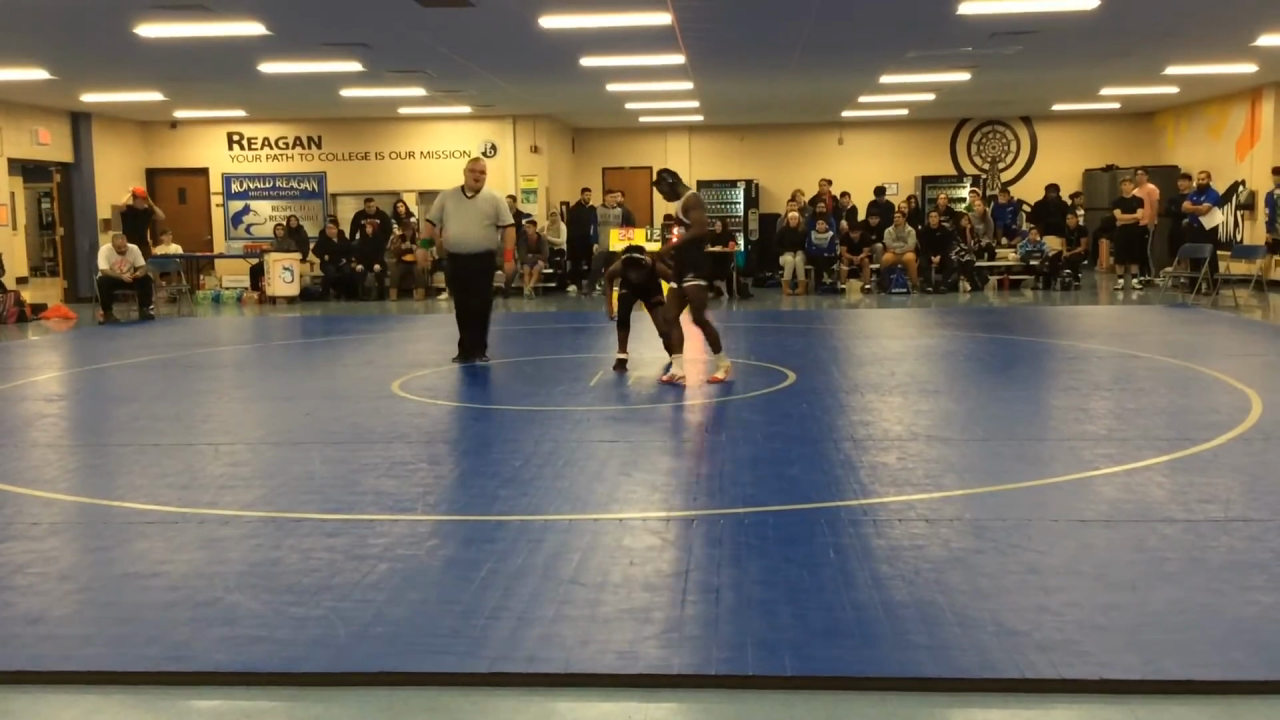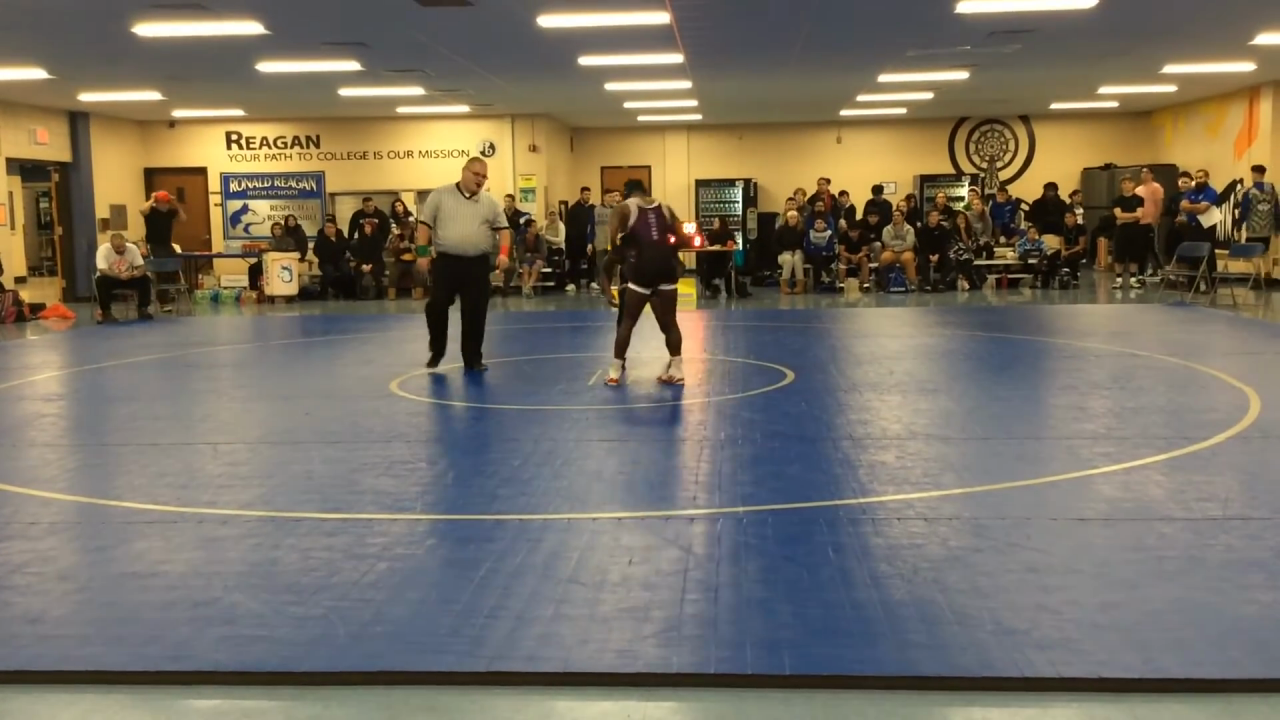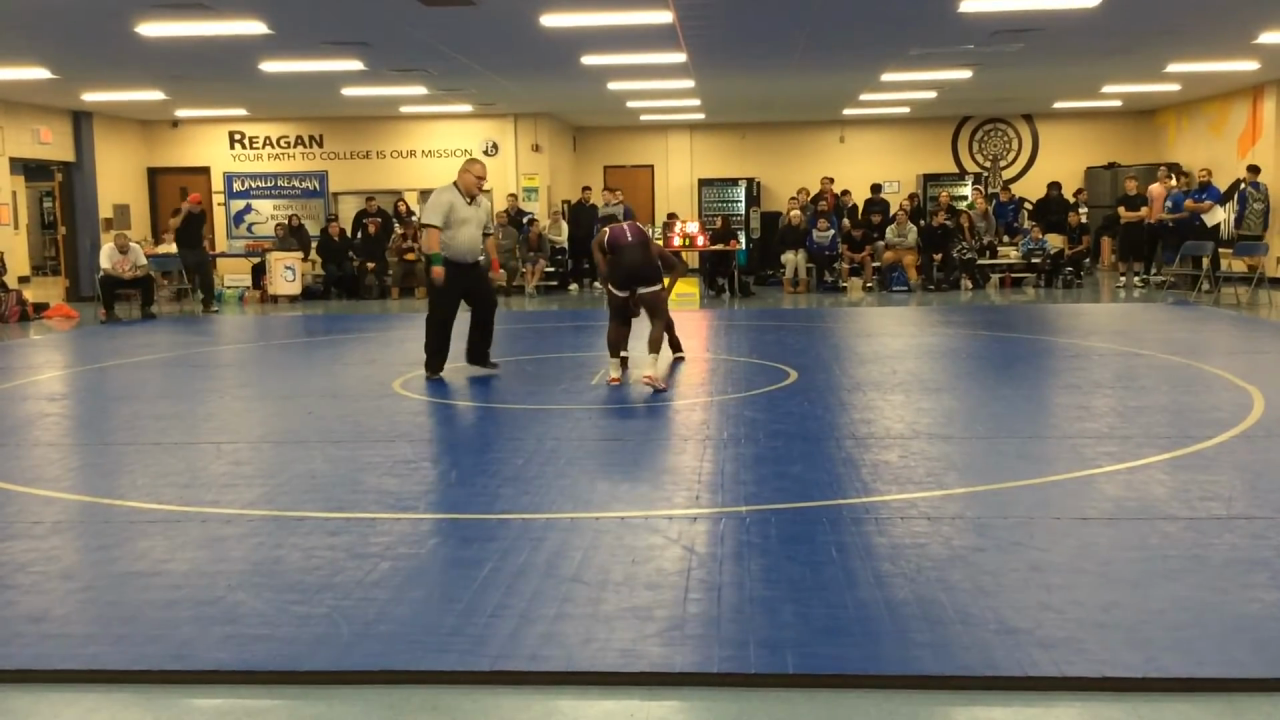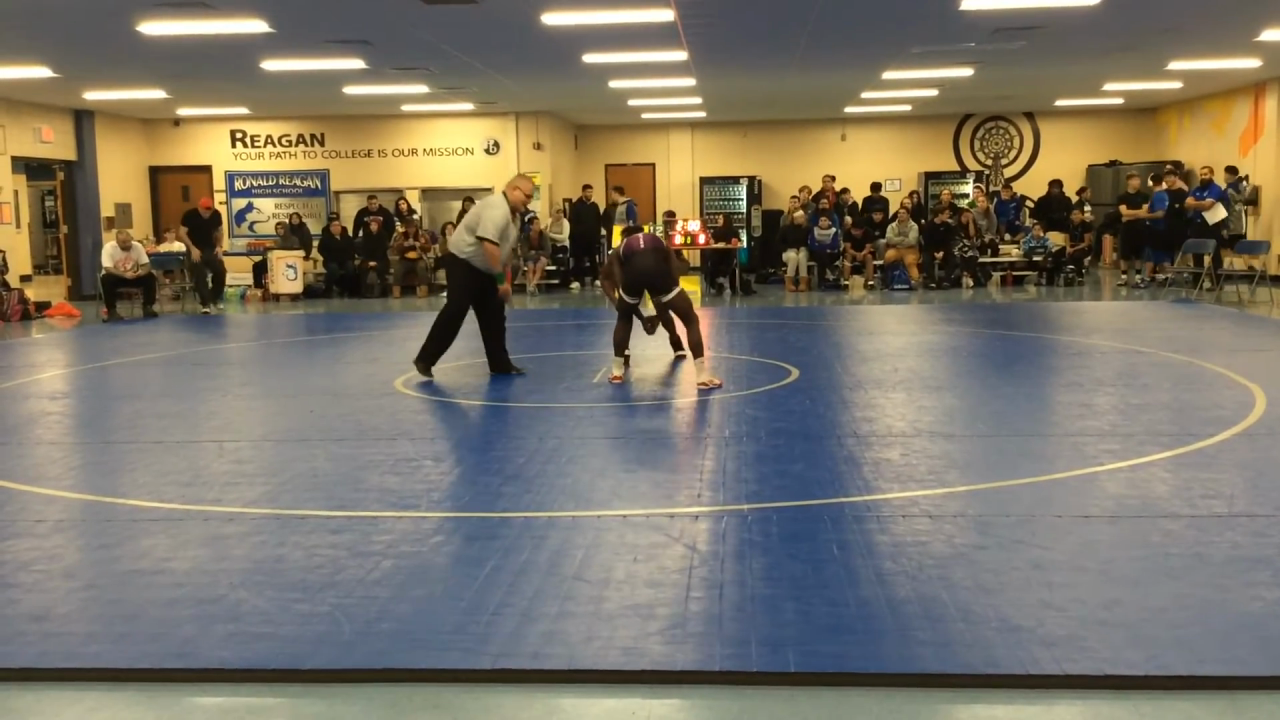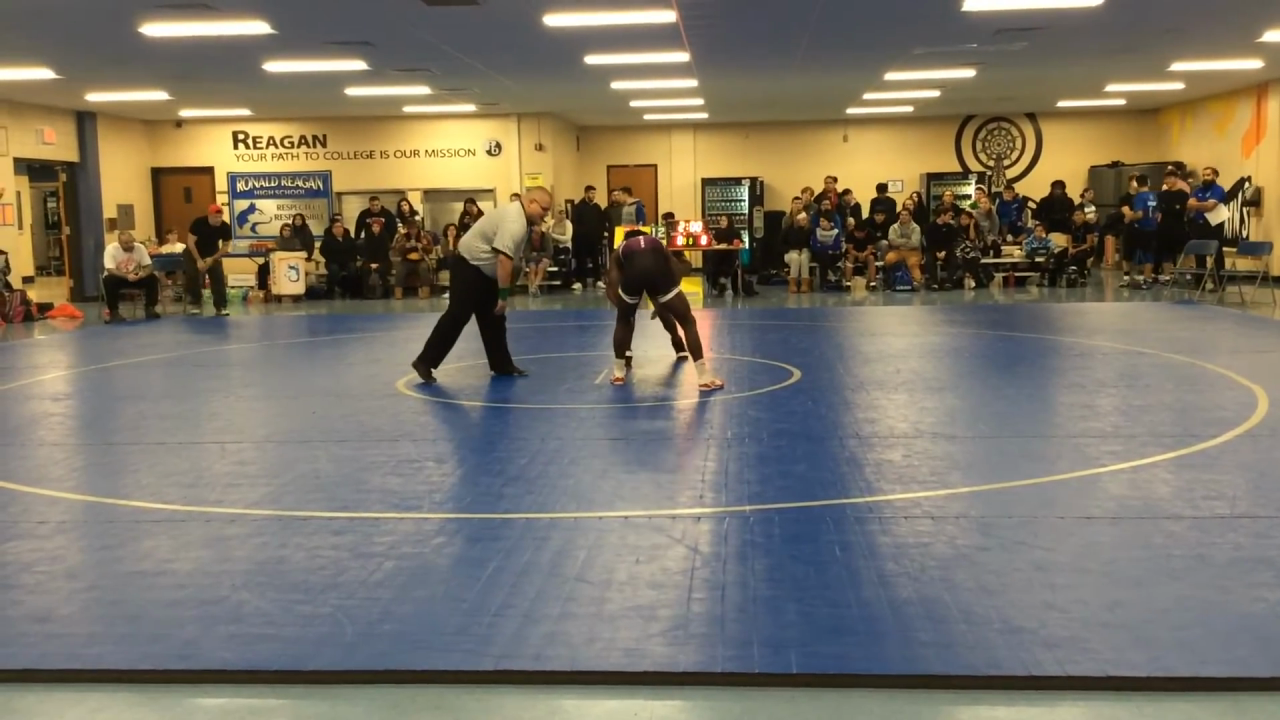
dt=0.5s
person 1, frame 1
left shoulder: (494, 200)
right shoulder: (446, 197)
left elbow: (508, 228)
right elbow: (431, 222)
left wrist: (509, 257)
left hip: (482, 260)
right hip: (455, 260)
left knee: (481, 304)
right knee: (462, 307)
left ankle: (478, 348)
right ankle: (466, 350)
person 1, frame 2
left shoulder: (490, 202)
right shoulder: (440, 195)
left elbow: (503, 229)
right elbow: (426, 224)
left wrist: (503, 253)
left hip: (477, 264)
right hip: (445, 262)
left knee: (475, 313)
right knee: (436, 307)
left ankle: (473, 359)
right ankle: (436, 351)
person 1, frame 3
left shoulder: (483, 203)
right shoulder: (444, 197)
left elbow: (488, 236)
right elbow: (432, 229)
left wrist: (495, 266)
right wrist: (437, 261)
left hip: (472, 267)
right hip: (443, 267)
left knee: (486, 307)
right knee: (441, 317)
left ankle: (478, 355)
right ankle: (433, 367)
person 1, frame 4
left shoulder: (513, 214)
right shoulder: (496, 209)
left elbow: (505, 250)
right elbow: (489, 246)
left wrist: (506, 278)
right wrist: (500, 280)
left hip: (485, 272)
right hip: (462, 266)
left knee: (495, 318)
right knee: (454, 314)
left ankle: (500, 365)
right ankle: (424, 360)
person 1, frame 5
left shoulder: (520, 217)
right shoulder: (514, 221)
left elbow: (508, 257)
right elbow: (504, 259)
left wrist: (501, 293)
right wrist: (503, 295)
left hip: (485, 271)
right hip: (468, 267)
left knee: (494, 319)
right knee: (457, 316)
left ankle: (502, 365)
right ankle: (425, 362)
person 2, frame 1
left shoulder: (691, 199)
right shoulder: (684, 202)
left elbow: (699, 230)
left wrist: (672, 246)
right wrist: (675, 249)
left hip: (693, 265)
right hip: (684, 264)
left knee: (699, 318)
right knee: (670, 317)
left ankle: (723, 364)
right ankle: (677, 369)
person 2, frame 2
left shoulder: (623, 208)
right shoulder: (663, 207)
left elbow: (612, 239)
right elbow: (682, 239)
left wrist: (626, 252)
left hip: (644, 264)
right hip: (667, 262)
left knee: (628, 320)
right knee: (668, 320)
left ankle: (615, 373)
right ankle: (676, 371)
person 2, frame 3
left shoulder: (600, 238)
right shoulder: (638, 227)
left elbow: (605, 270)
right elbow: (662, 257)
left wrist: (628, 298)
left hip: (621, 264)
right hip: (646, 261)
left knee: (617, 320)
right knee: (659, 321)
left ankle: (615, 373)
right ankle: (650, 370)
person 2, frame 4
left shoulder: (619, 249)
right shoulder: (659, 241)
left elbow: (618, 283)
right elbow: (672, 276)
right wrist: (659, 315)
left hip: (633, 271)
right hip: (659, 270)
left knee: (624, 319)
right knee: (691, 320)
left ankle: (617, 372)
right ankle: (703, 377)
person 2, frame 5
left shoulder: (619, 251)
right shoulder: (658, 245)
left elbow: (612, 289)
right elbow: (676, 272)
left wrist: (627, 310)
right wrist: (661, 304)
left hip: (632, 272)
right hip: (658, 270)
left knee: (623, 321)
right knee: (688, 322)
left ankle: (619, 374)
right ankle: (704, 378)
